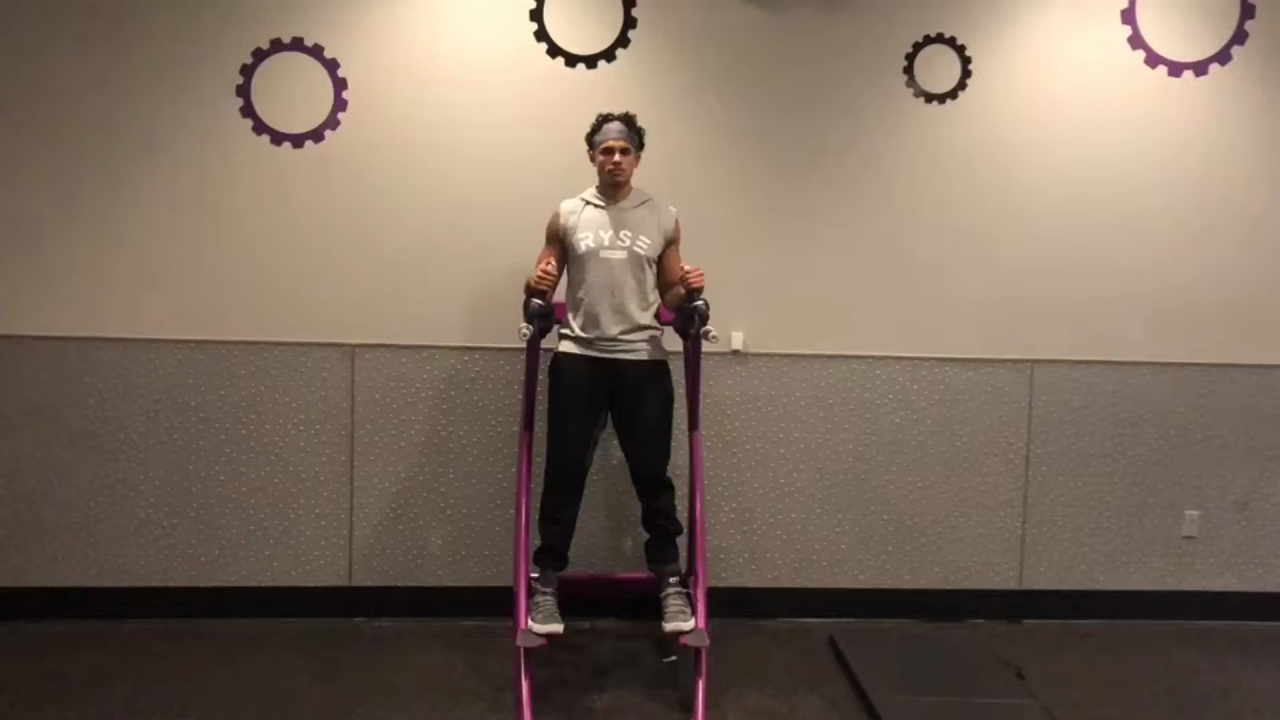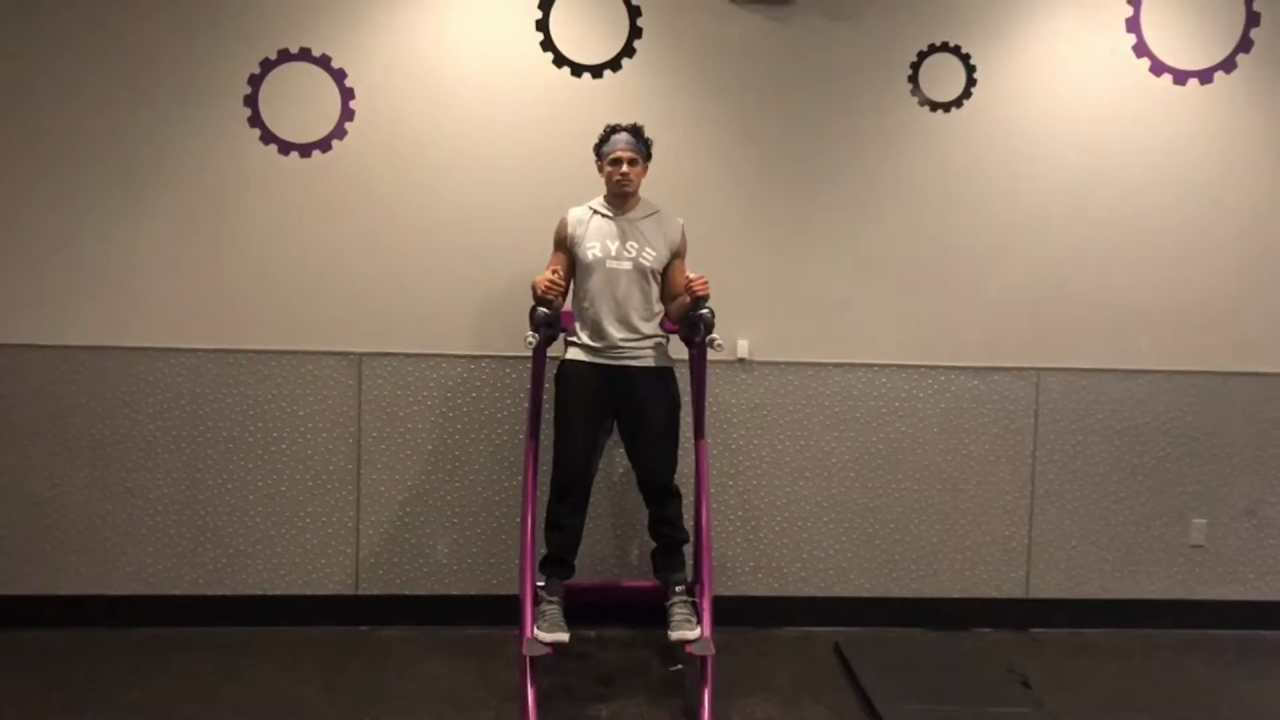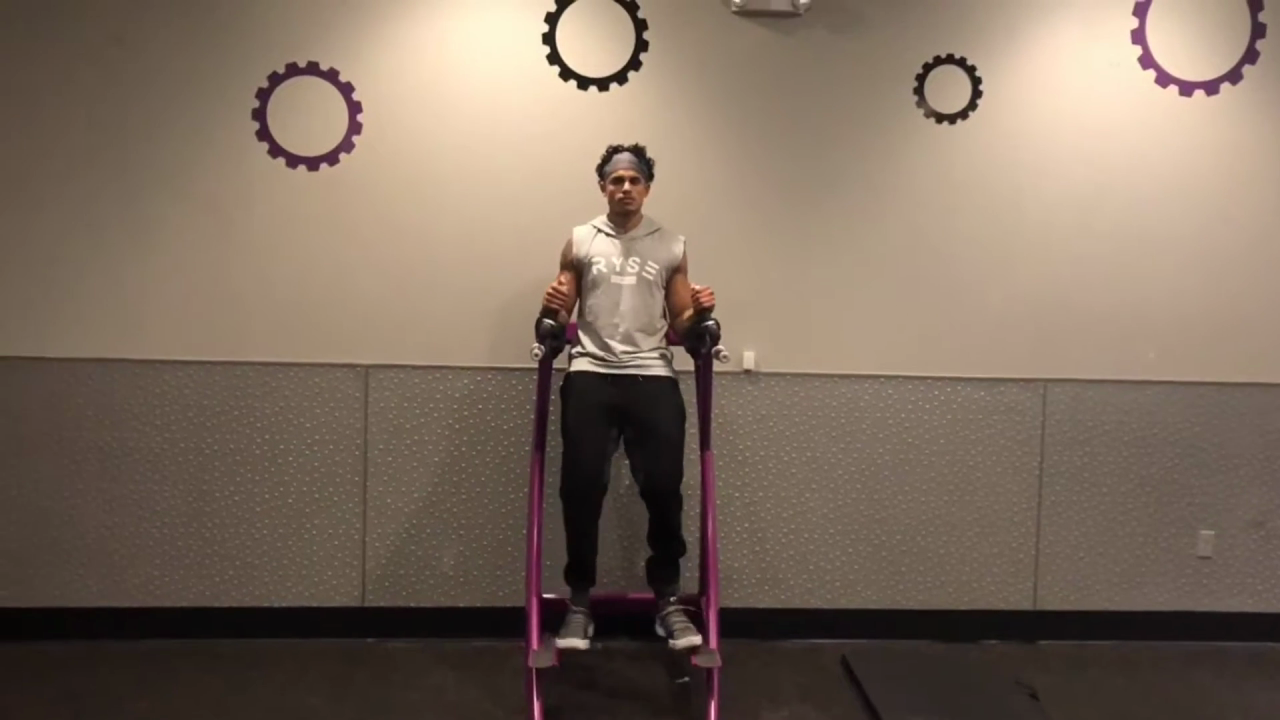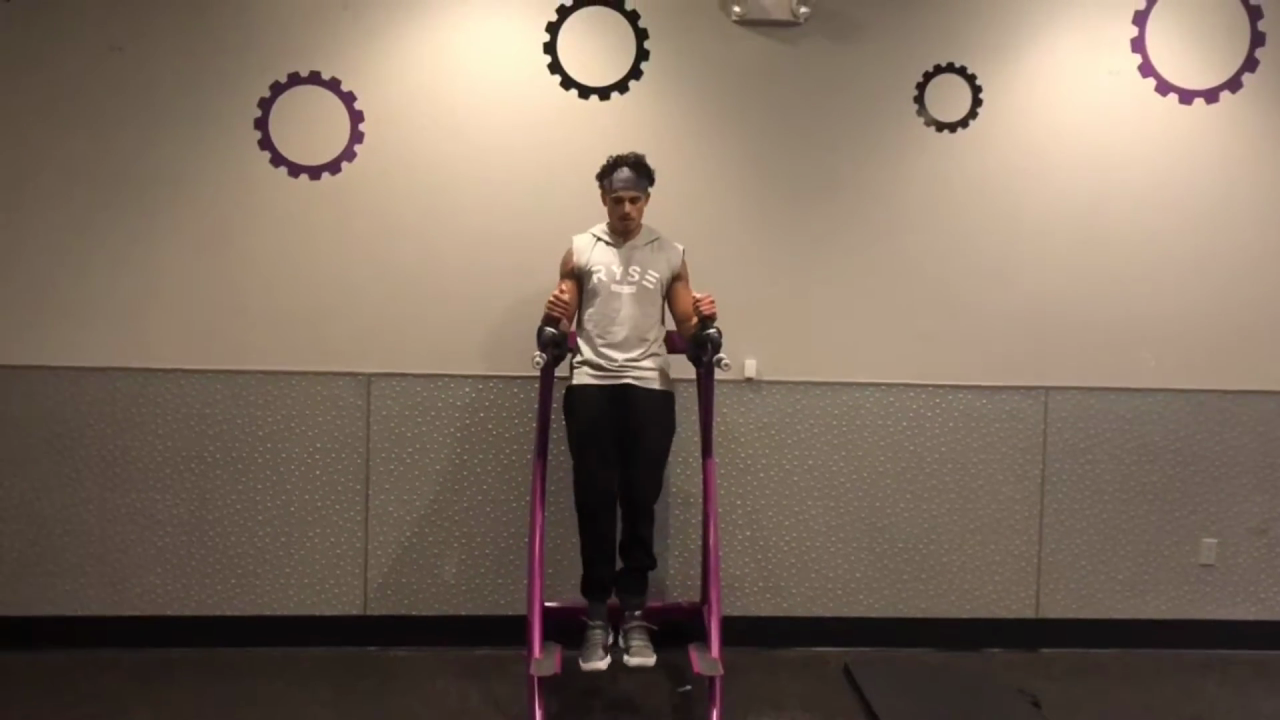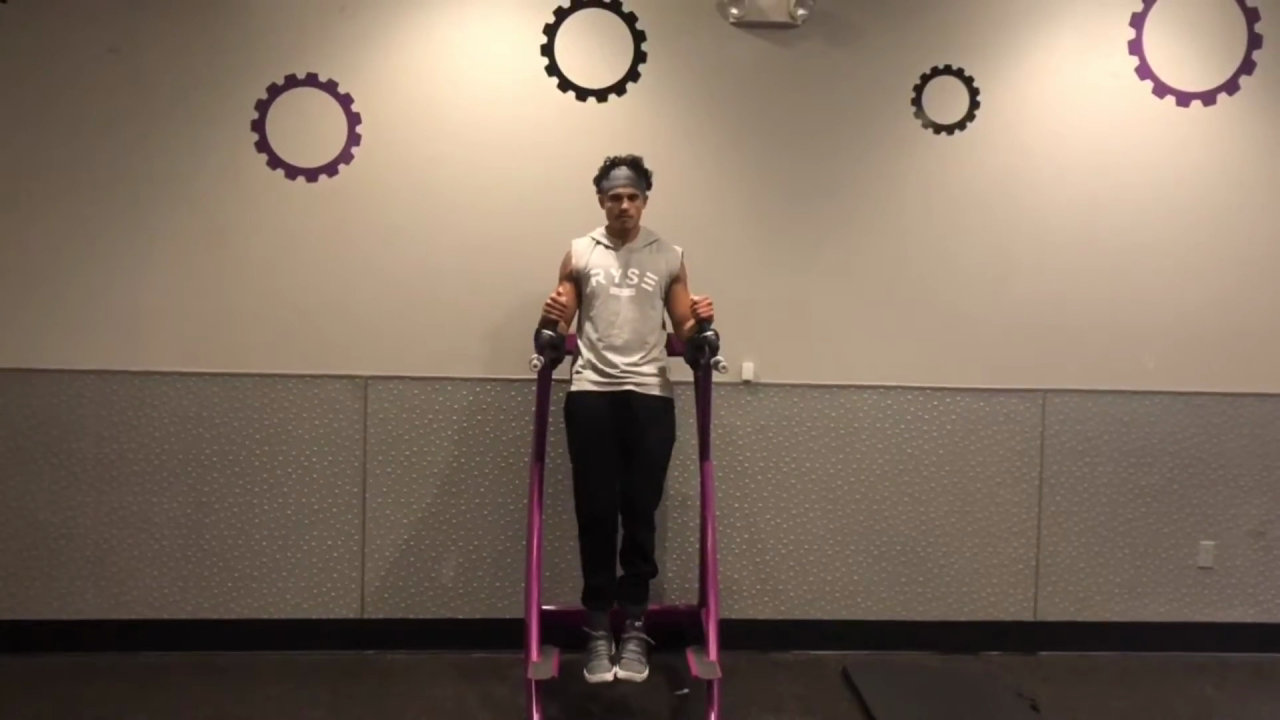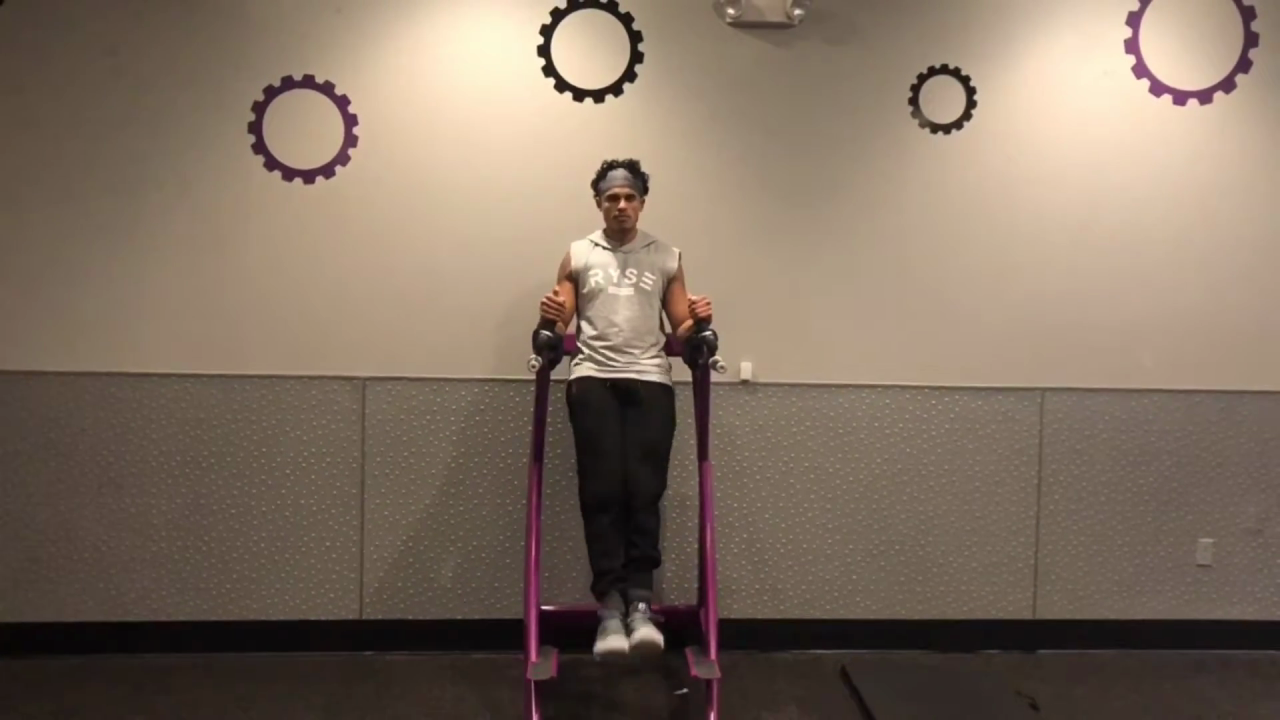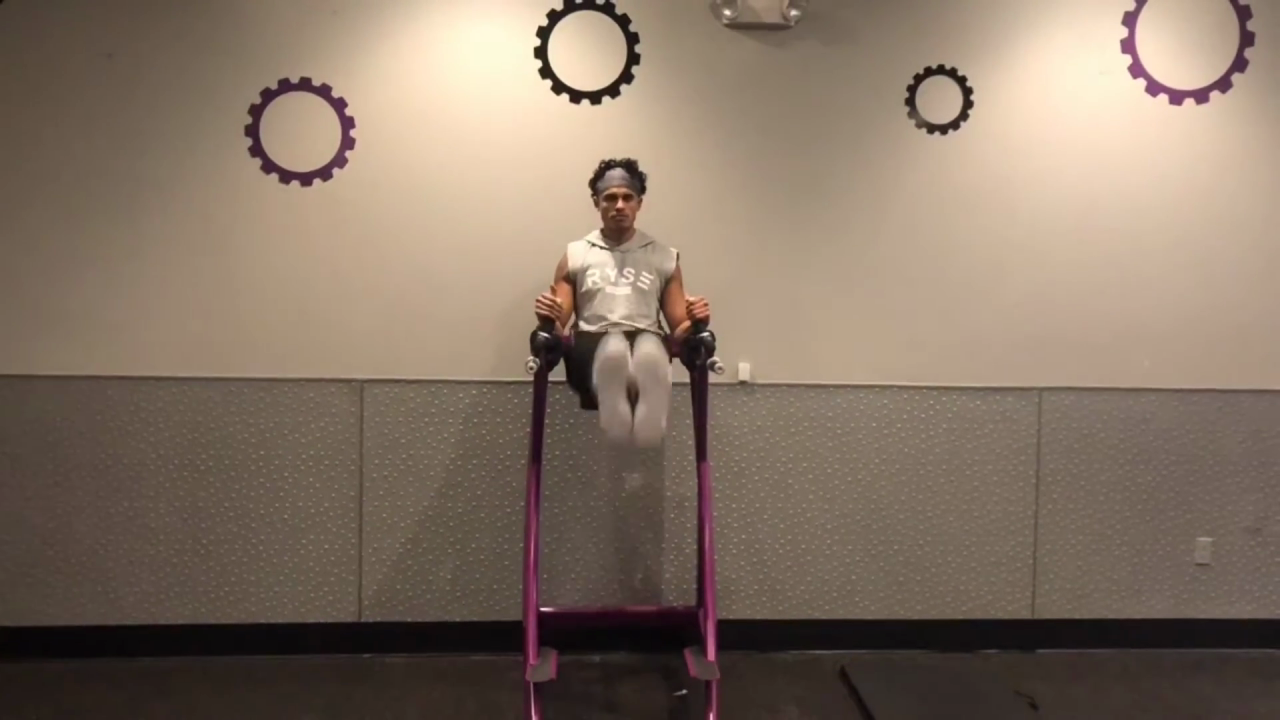
dt=0.4s
person 1, frame 1
left shoulder: (663, 219)
right shoulder: (567, 216)
left elbow: (670, 298)
right elbow: (544, 284)
left wrist: (689, 289)
right wrist: (535, 286)
left hip: (642, 361)
right hip: (579, 358)
left knee: (652, 475)
right knee: (564, 473)
left ankle: (670, 582)
right ankle: (546, 583)
person 1, frame 2
left shoulder: (670, 229)
right shoulder: (574, 222)
left elbow: (673, 308)
right elbow: (555, 295)
left wrist: (694, 297)
right wrist: (543, 291)
left hip: (648, 368)
right hip: (585, 365)
left knee: (659, 482)
right knee: (570, 481)
left ankle: (676, 590)
right ankle: (552, 592)
person 1, frame 3
left shoulder: (671, 246)
right shoulder: (580, 242)
left elbow: (678, 324)
right elbow: (561, 318)
left wrist: (700, 311)
right wrist: (552, 308)
left hip: (652, 375)
right hip: (591, 374)
left knee: (662, 486)
right knee: (582, 486)
left ankle: (669, 599)
right ankle: (579, 602)
person 1, frame 4
left shoulder: (670, 254)
right shoulder: (580, 250)
left elbow: (685, 329)
right elbow: (561, 326)
left wrist: (703, 318)
right wrist: (552, 317)
left hip: (649, 387)
right hip: (591, 386)
left knee: (639, 502)
right knee: (595, 503)
left ankle: (634, 614)
right ankle: (597, 616)
person 1, frame 5
left shoulder: (670, 257)
right shoulder: (579, 254)
left elbow: (683, 332)
right elbow: (559, 330)
left wrist: (701, 320)
right wrist: (551, 319)
left hip: (650, 393)
right hip: (591, 392)
left knee: (639, 510)
right knee: (596, 510)
left ankle: (634, 626)
right ankle: (599, 627)
person 1, frame 6
left shoulder: (667, 257)
right shoulder: (577, 255)
left elbow: (682, 332)
right elbow: (558, 327)
left wrist: (699, 321)
right wrist: (548, 319)
left hip: (648, 378)
right hip: (593, 375)
left knee: (644, 485)
right knee: (602, 483)
left ankle: (640, 599)
right ankle: (612, 602)
person 1, frame 7
left shoulder: (664, 258)
right shoulder: (574, 256)
left elbow: (680, 334)
right elbow: (557, 327)
left wrist: (695, 321)
right wrist: (549, 320)
left knee: (649, 354)
right knee: (601, 352)
left ankle: (644, 406)
right ankle: (614, 400)
